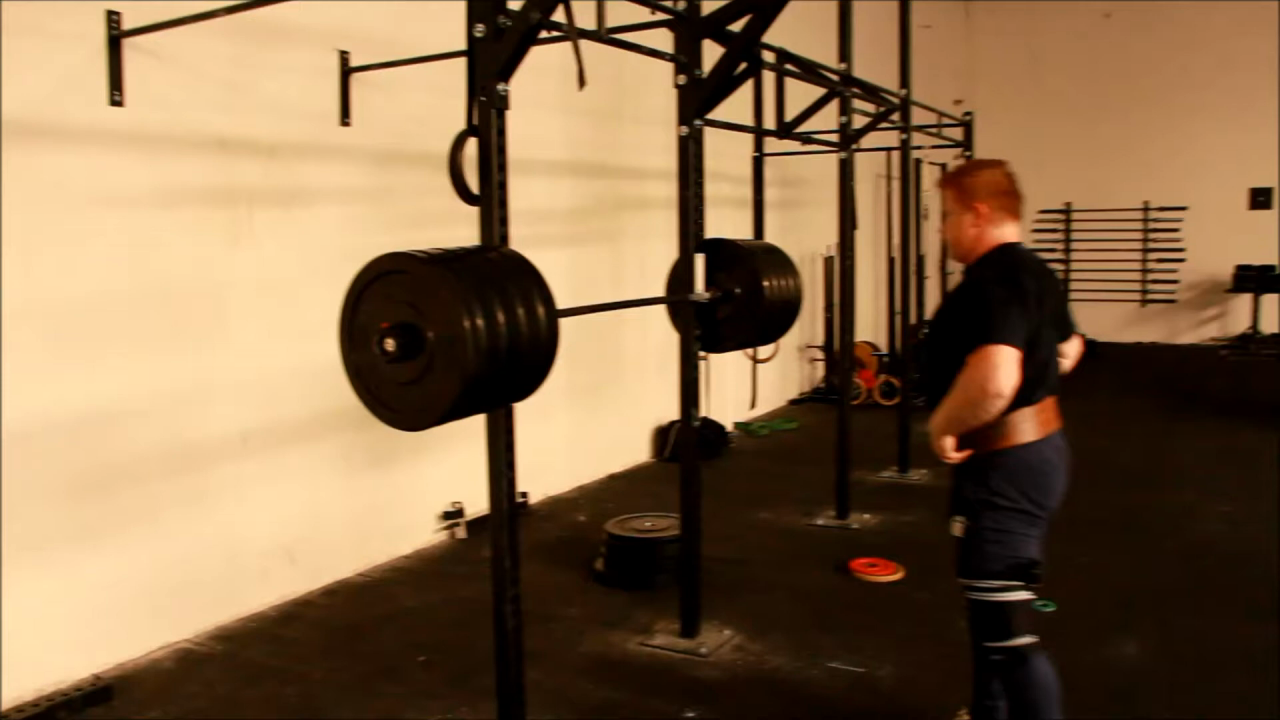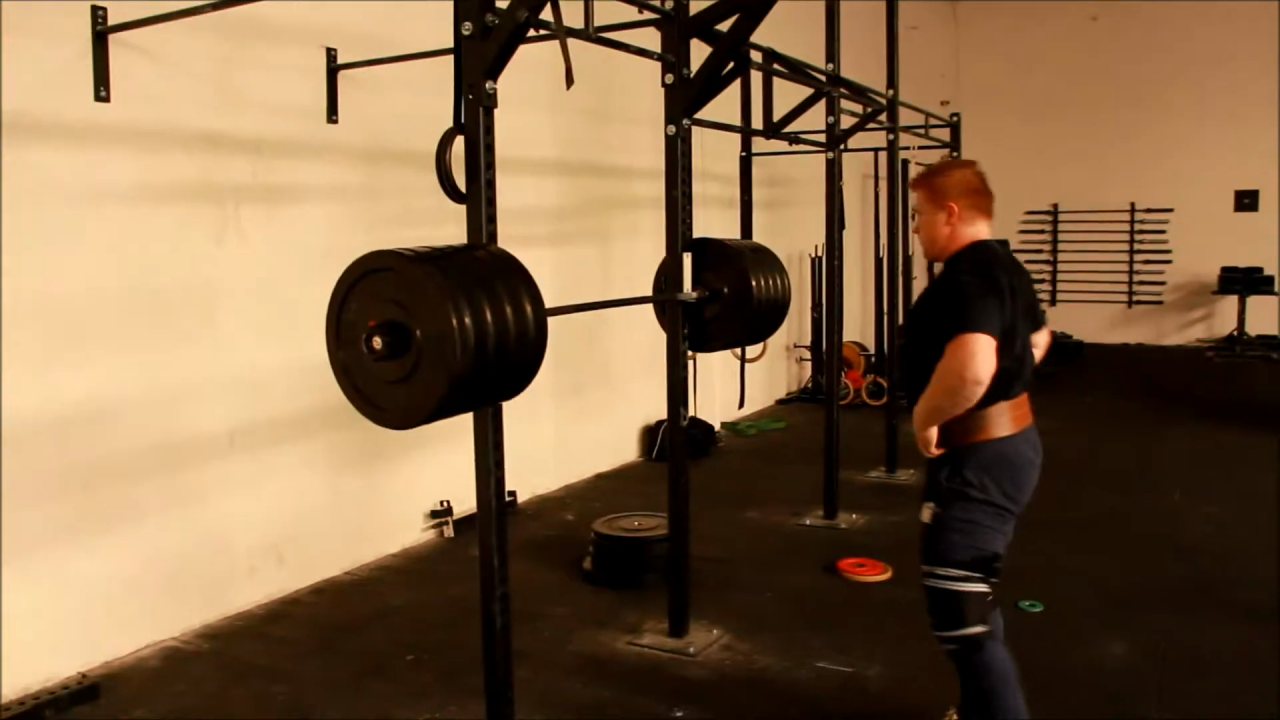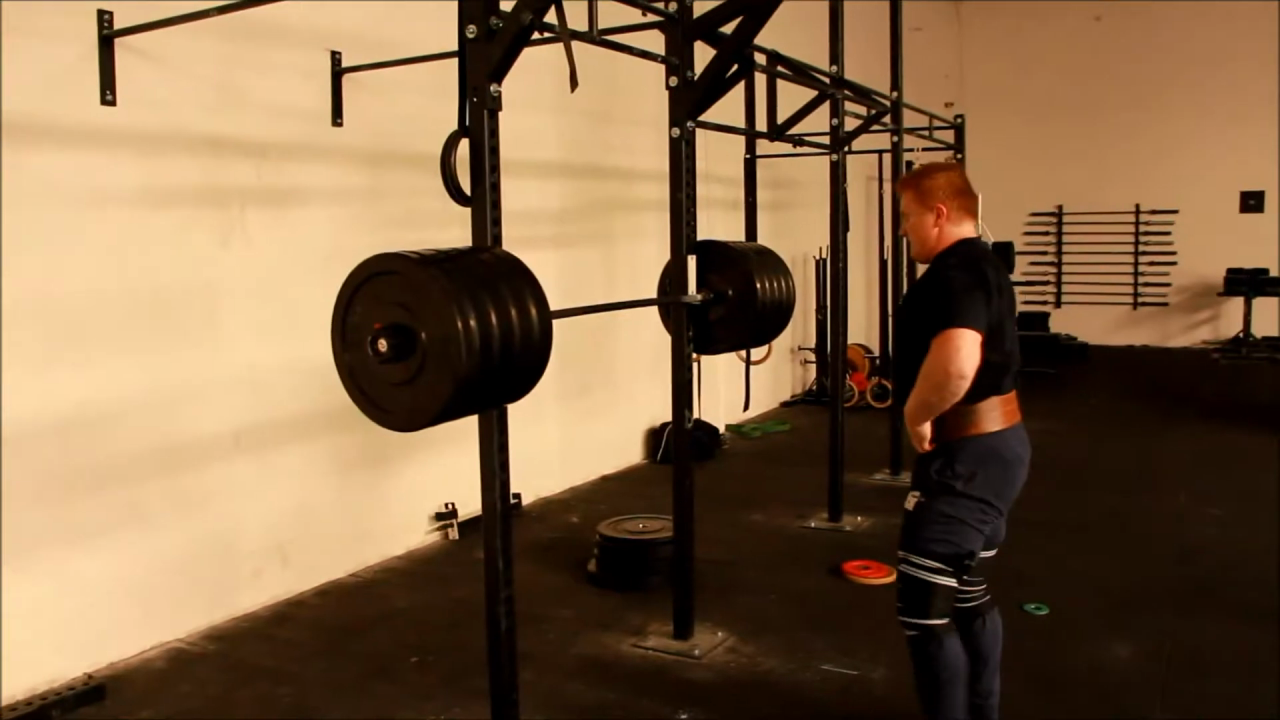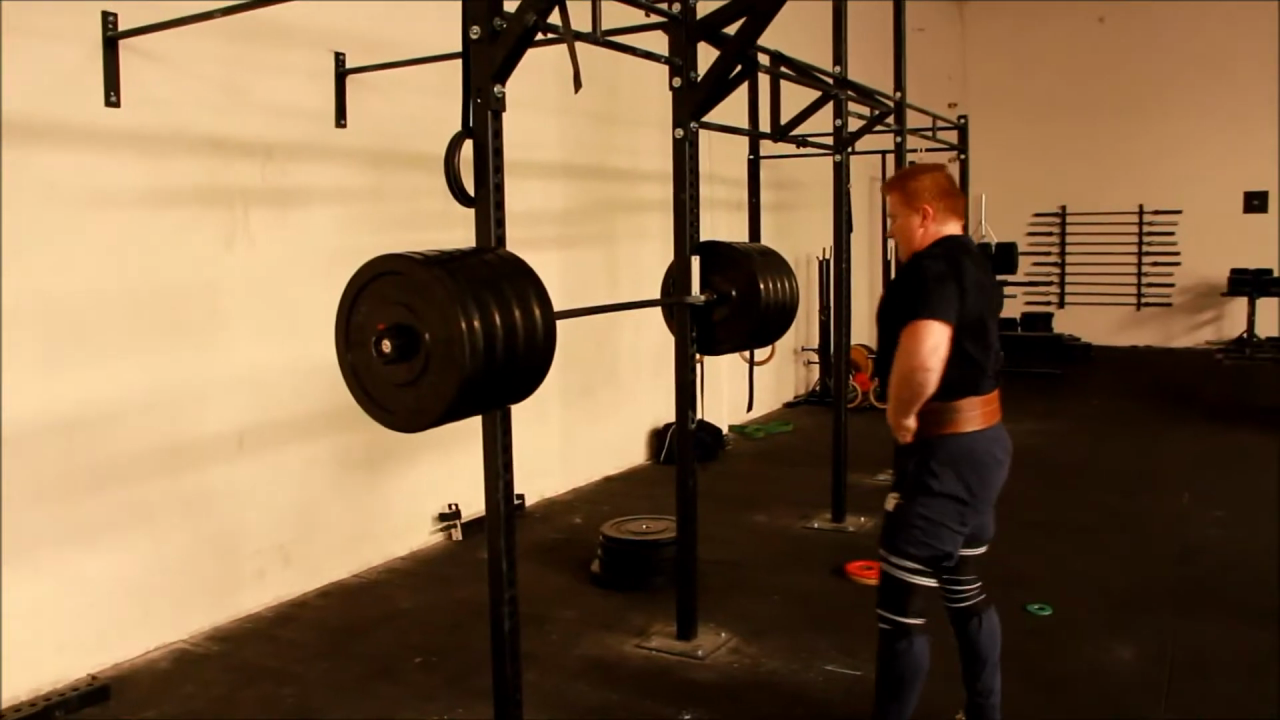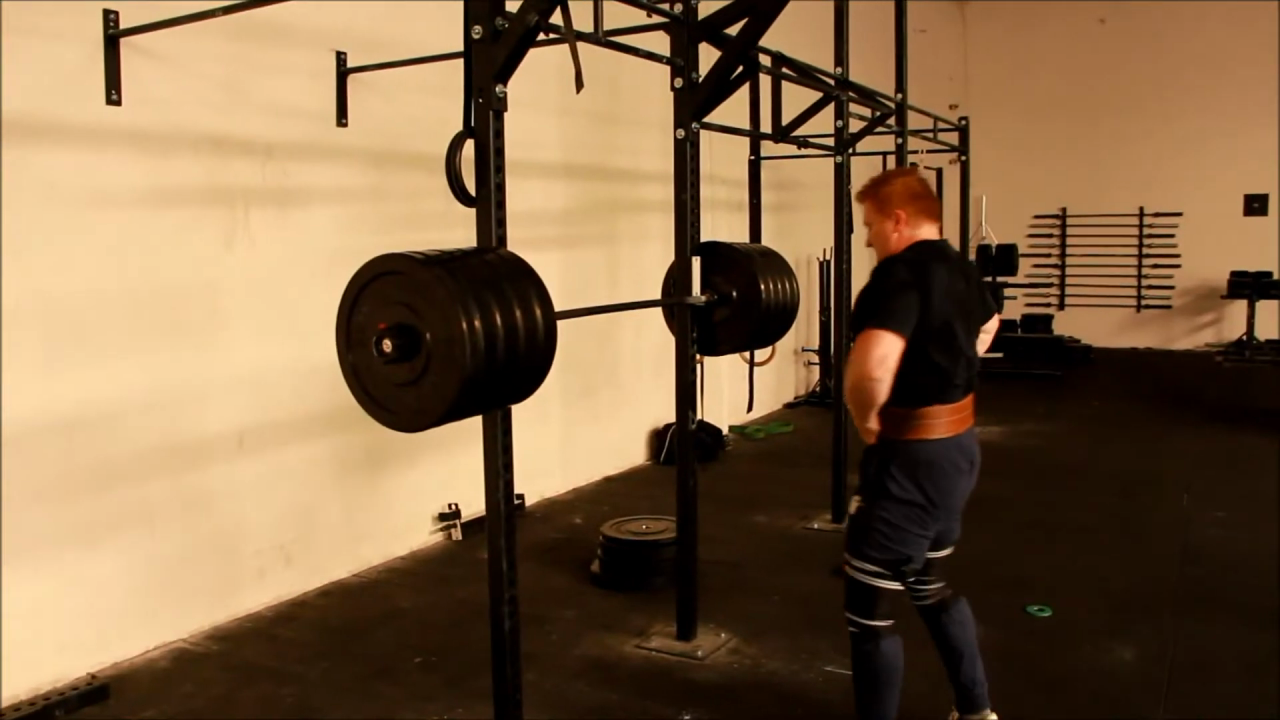
dt=0.2s
person 1, frame 1
left shoulder: (990, 282)
right shoulder: (1034, 272)
left elbow: (991, 381)
right elbow: (1068, 348)
left wrist: (941, 426)
left hip: (1004, 467)
right hip: (1038, 450)
left knee: (1007, 631)
right knee: (991, 603)
person 1, frame 2
left shoulder: (965, 278)
right shoulder: (1006, 268)
left elbow: (970, 367)
right elbow: (1038, 338)
left wrist: (923, 419)
left hip: (978, 461)
right hip: (1007, 447)
left knee: (960, 619)
right knee: (972, 597)
person 1, frame 3
left shoulder: (951, 273)
right shoulder: (985, 265)
left elbow: (955, 363)
left wrist: (916, 416)
left hip: (966, 457)
right hip: (996, 445)
left knee: (923, 607)
right knee: (968, 591)
person 1, frame 4
left shoulder: (930, 268)
right shoulder: (974, 263)
left elbow: (921, 357)
left wrist: (900, 414)
left hip: (944, 454)
right hip: (983, 443)
left knee: (901, 605)
right knee: (962, 587)
person 1, frame 5
left shoulder: (900, 275)
right shoulder: (962, 270)
left elbow: (872, 366)
right elbow: (985, 329)
left wrist: (864, 416)
left hip: (910, 458)
right hip: (956, 447)
left knee: (867, 607)
right knee: (929, 584)
